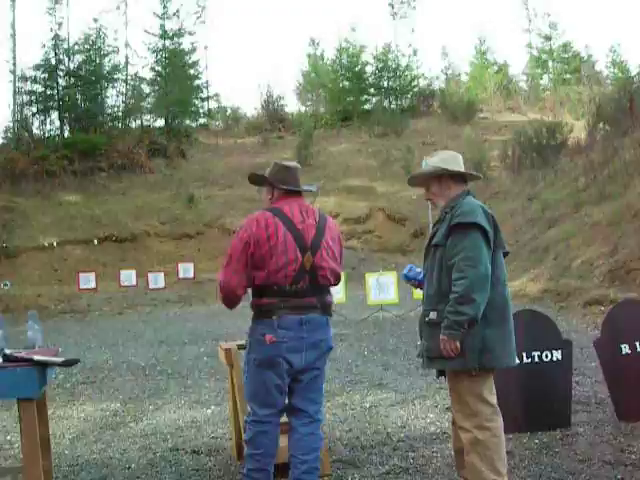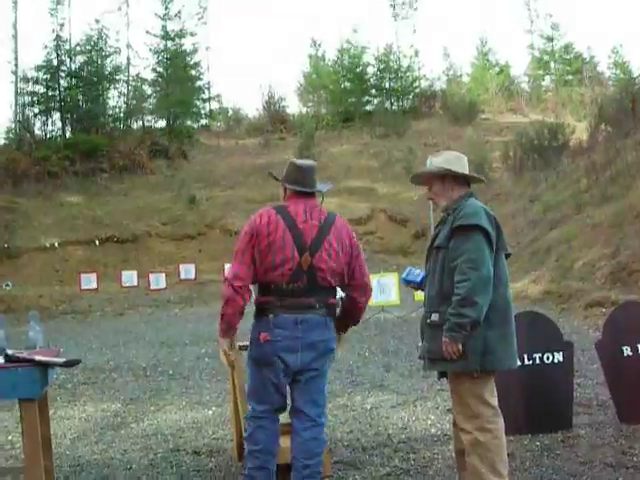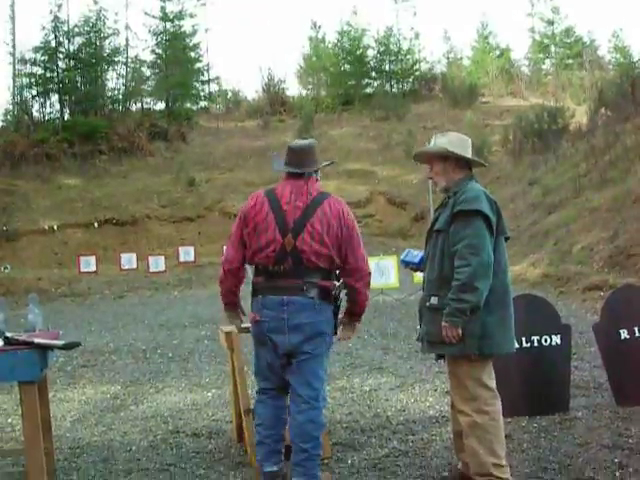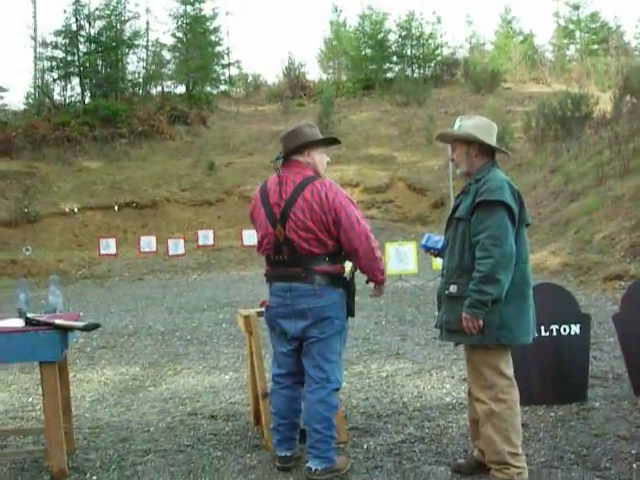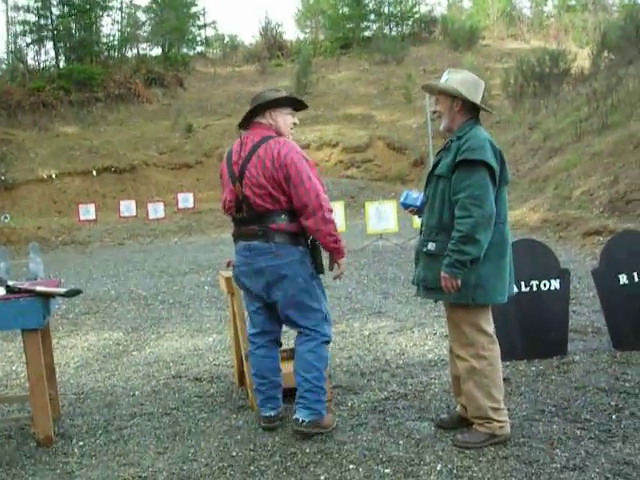
dt=0.4s
person 1, frame 1
left shoulder: (468, 213)
right shoulder: (458, 214)
left elbow: (472, 277)
left wrist: (453, 327)
right wrist: (427, 281)
left hip: (468, 338)
right hip: (462, 337)
left knee: (477, 416)
right knee: (465, 415)
person 1, frame 2
left shoulder: (470, 216)
right shoulder: (460, 217)
left elbow: (474, 281)
left wrist: (455, 330)
right wrist: (426, 283)
left hip: (470, 340)
right hip: (463, 338)
left knee: (478, 419)
right knee: (466, 417)
person 1, frame 3
left shoulder: (470, 200)
right shoulder: (460, 200)
left elbow: (475, 265)
left wrist: (456, 315)
right wrist: (427, 264)
left hip: (469, 324)
right hip: (461, 322)
left knee: (477, 401)
right knee: (463, 400)
person 1, frame 4
left shoulder: (492, 189)
right shoulder: (481, 186)
left elbow: (496, 256)
left wrist: (476, 306)
right wrist: (447, 250)
left hip: (487, 313)
right hip: (479, 309)
left knee: (494, 388)
right knee: (481, 386)
person 1, frame 5
left shoulder: (474, 146)
right shoulder: (462, 143)
left elbow: (476, 215)
left wrist: (455, 265)
right wrist: (427, 208)
left hip: (466, 270)
right hip: (456, 266)
left knee: (475, 345)
right knee: (462, 343)
left ankle: (491, 421)
right ankle: (470, 408)
person 2, frame 1
left shoulder: (257, 224)
right shoulder: (328, 224)
left elbow: (231, 284)
left wrist: (231, 302)
left hip: (273, 330)
right hip: (317, 329)
left knee: (263, 414)
right knee: (307, 414)
person 2, frame 2
left shoulder: (263, 221)
right shoulder: (340, 227)
left elbow: (237, 280)
right elbow: (360, 287)
left wrist: (227, 327)
right wrist: (344, 323)
left hip: (273, 328)
right hip: (318, 329)
left knee: (263, 412)
right knee: (310, 415)
person 2, frame 3
left shoulder: (256, 203)
right shoulder: (335, 208)
left elbow: (232, 262)
right elbow: (357, 269)
left wrist: (230, 302)
right wrist: (353, 314)
left hip: (266, 308)
right hip: (313, 310)
left knee: (269, 390)
right knee: (308, 396)
person 2, frame 4
left shoulder: (262, 193)
right shoulder: (326, 192)
right elbow: (362, 243)
right wrist: (378, 277)
left hip: (279, 295)
right hip: (321, 296)
left knee: (285, 376)
right knee: (322, 380)
left ankle: (285, 450)
person 2, frame 5
left shoulder: (232, 156)
right shoulder: (283, 150)
right elbow: (315, 205)
right wrist: (335, 250)
left hip: (246, 256)
right hip: (284, 255)
left knee: (262, 336)
right knee: (314, 330)
left ankle: (269, 410)
right ankle: (309, 412)
